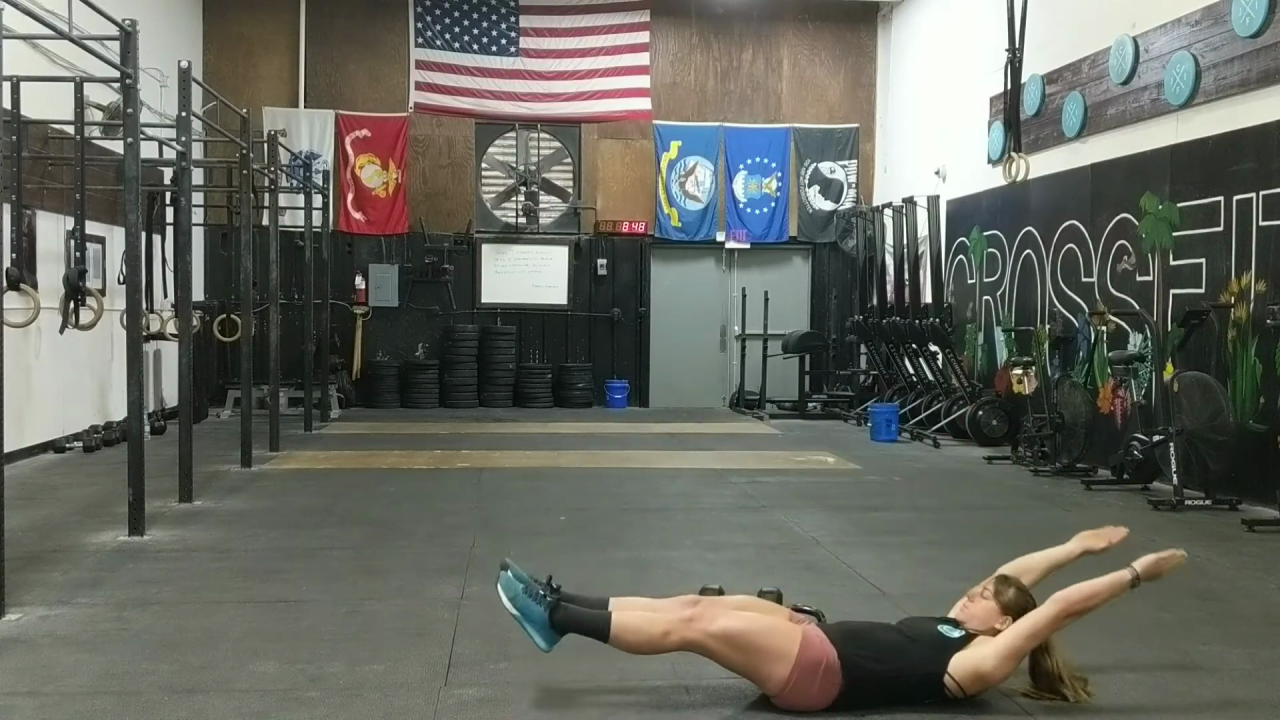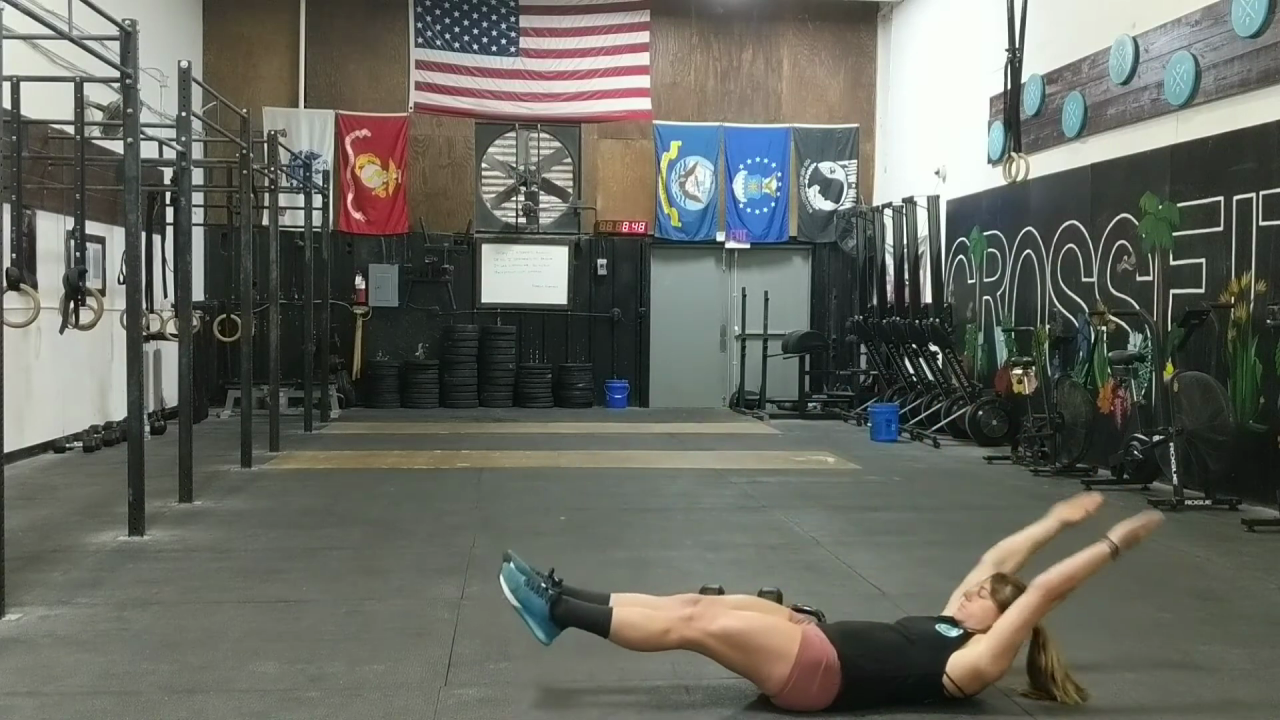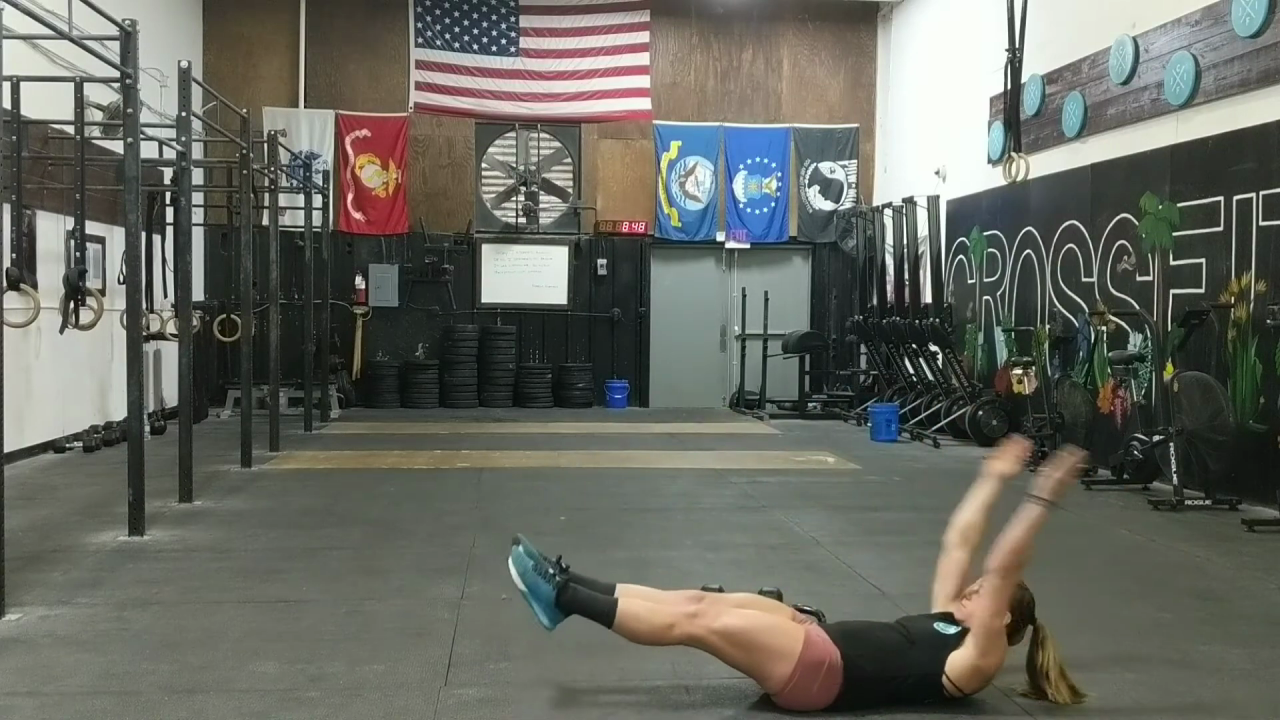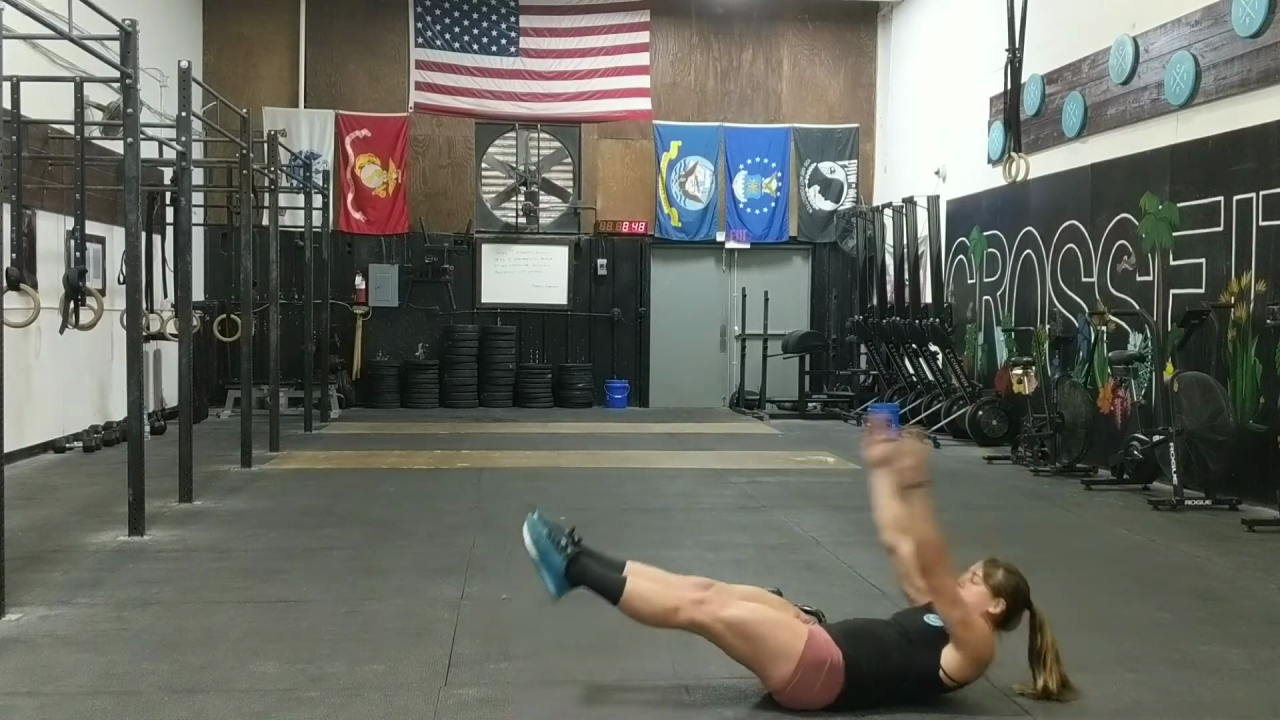
dt=0.1s
person 1, frame 1
left shoulder: (979, 664)
right shoulder: (956, 632)
left elbow: (1052, 609)
right elbow: (1008, 575)
left wrist: (1133, 573)
right wrist: (1076, 546)
left hip: (818, 671)
right hip: (815, 638)
left knee: (691, 624)
right knee: (695, 607)
left ankle: (561, 617)
right ankle: (562, 608)
person 1, frame 2
left shoulder: (978, 663)
right shoulder: (954, 626)
left elbow: (1037, 595)
right elbow: (993, 568)
left wrist: (1110, 547)
right wrist: (1055, 521)
left hip: (821, 669)
right hip: (826, 646)
left knee: (696, 623)
right knee: (692, 604)
left ankle: (561, 611)
right ankle: (567, 600)
person 1, frame 3
left shoulder: (977, 662)
right shoulder: (944, 622)
left elbow: (1002, 577)
right elbow: (957, 546)
left wrist: (1039, 502)
right wrist: (993, 478)
left hip: (817, 674)
right hip: (811, 641)
left knee: (689, 618)
right knee: (694, 602)
left ankle: (564, 595)
right ankle: (566, 585)
person 1, frame 4
left shoulder: (973, 647)
right shoulder: (939, 611)
left elbow: (928, 562)
right elbow: (900, 546)
left wrist: (915, 491)
right wrist: (882, 473)
left hip: (821, 674)
right hip: (817, 650)
left knee: (693, 606)
right knee: (699, 589)
left ankle: (575, 569)
right ankle: (577, 561)
